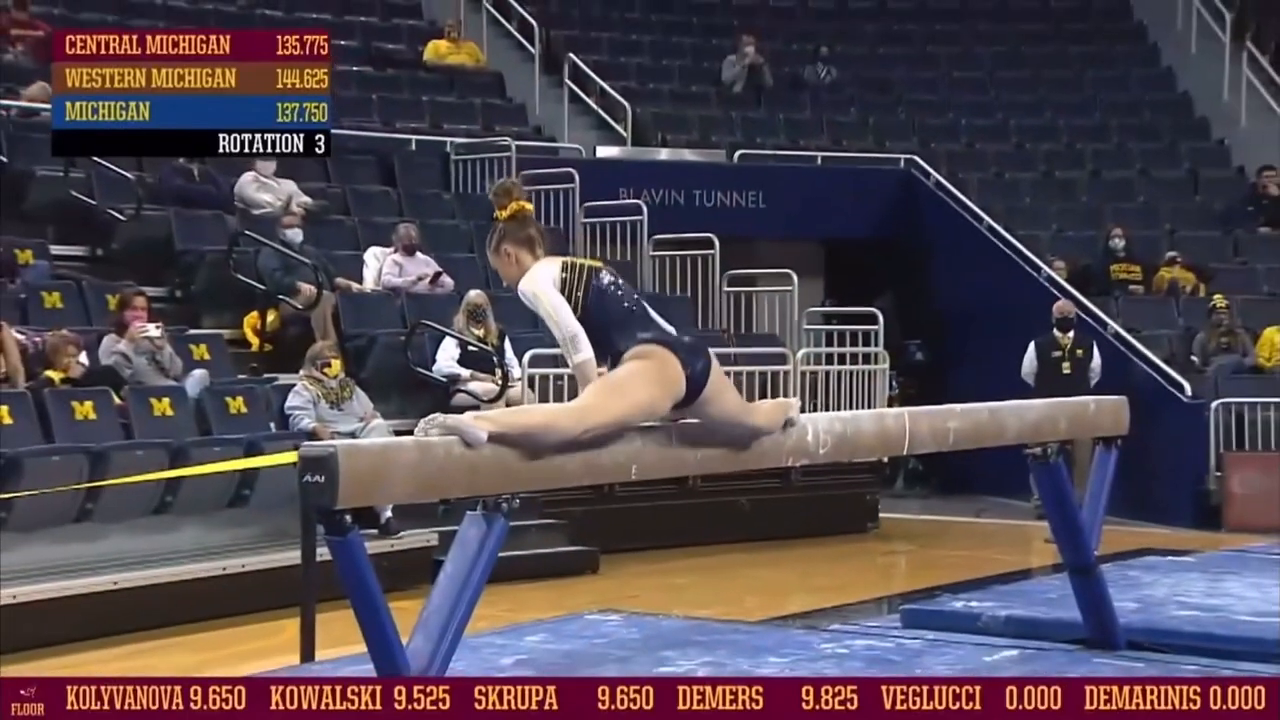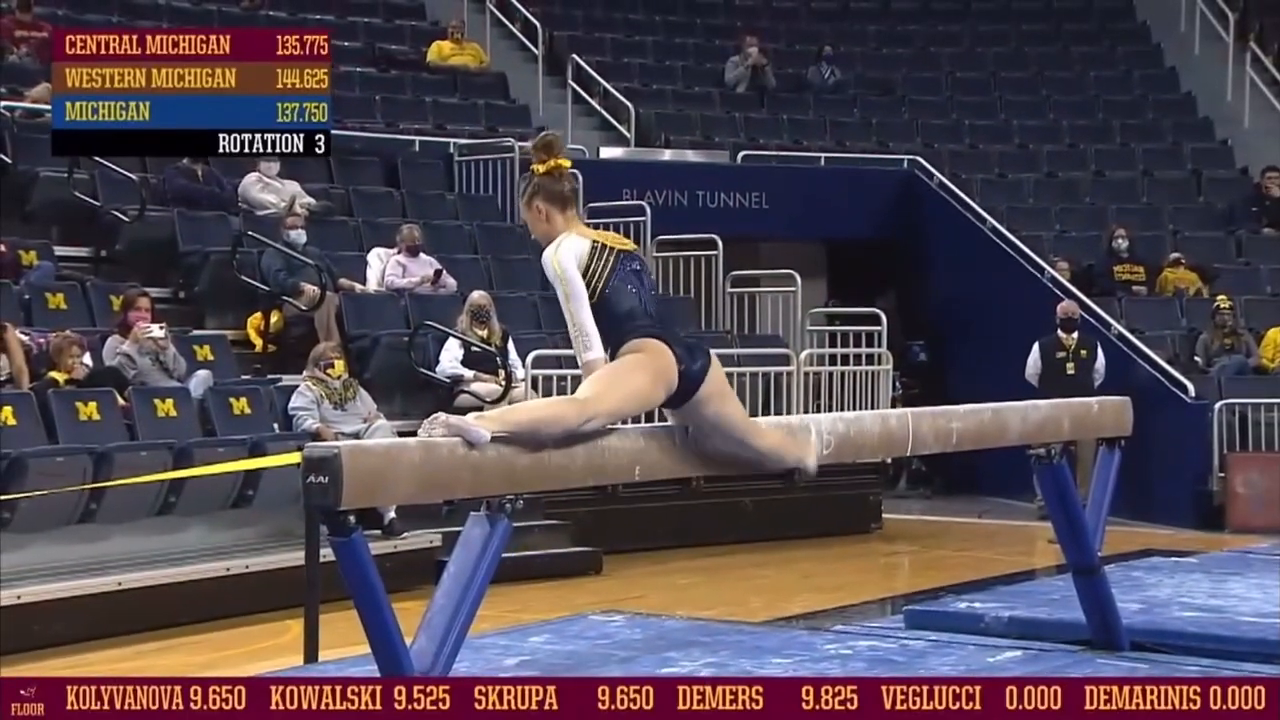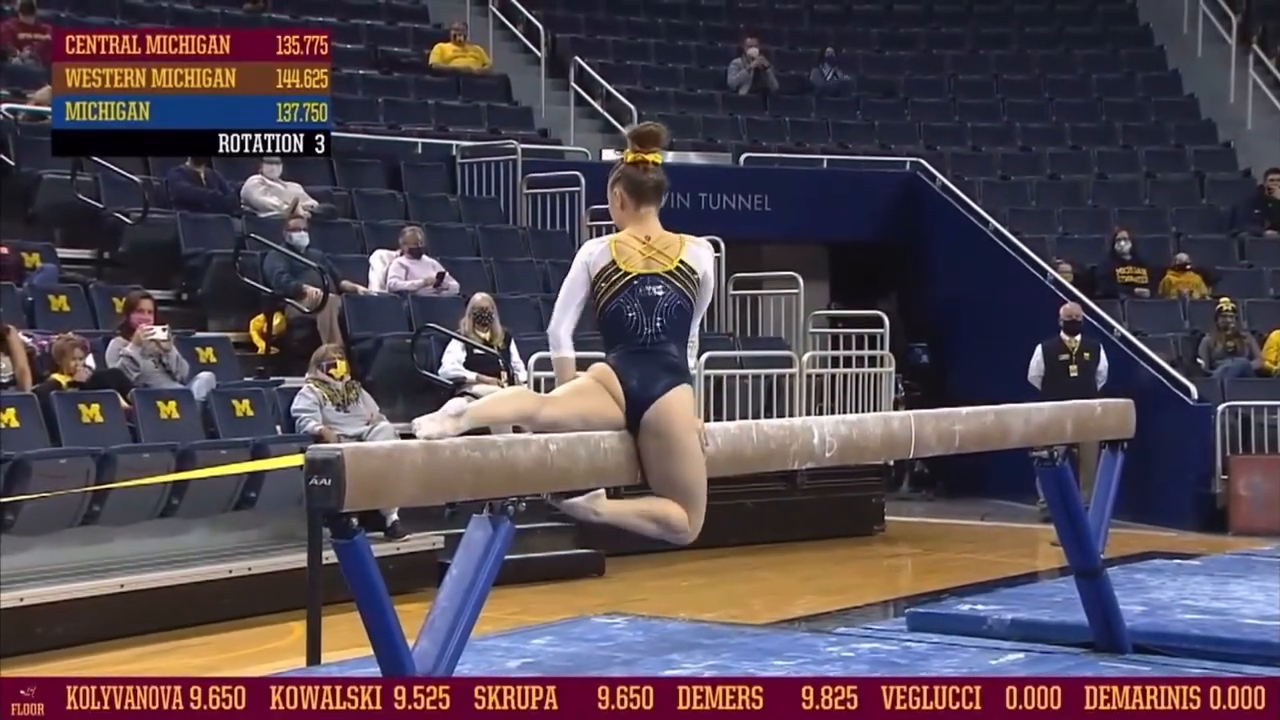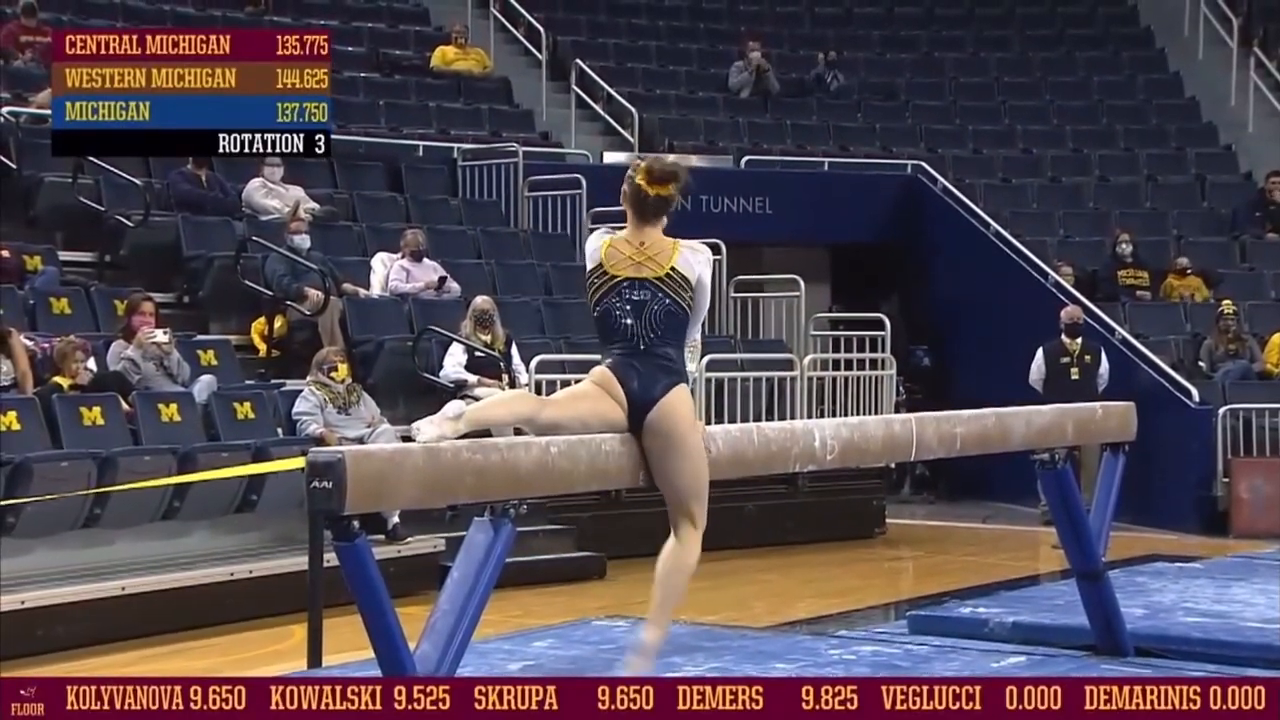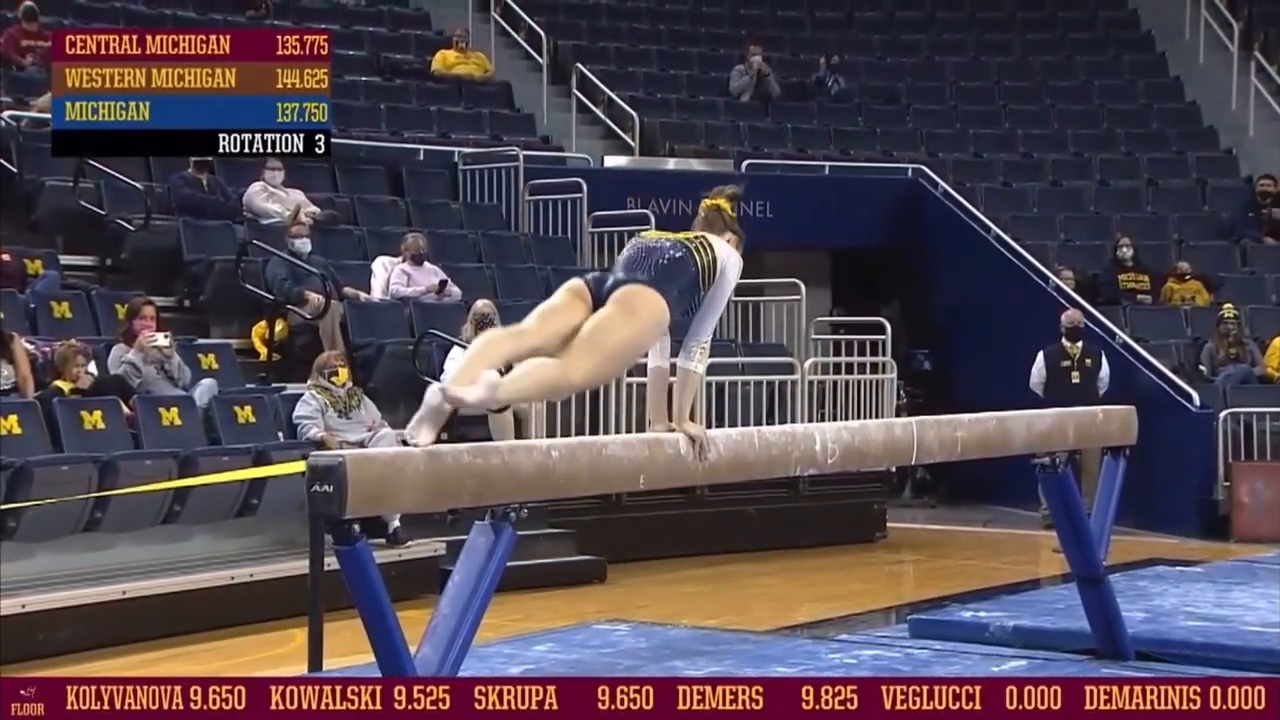
dt=0.7s
person 1, frame 1
left shoulder: (534, 279)
right shoulder: (587, 272)
left elbow: (575, 342)
left wrist: (594, 401)
right wrist: (678, 399)
left hip: (658, 368)
right hip: (692, 356)
left ankle: (475, 423)
person 1, frame 2
left shoulder: (560, 255)
right shoulder: (624, 240)
left elbow: (589, 342)
left wrist: (598, 407)
left hip: (653, 360)
right hip: (694, 360)
right knee: (746, 437)
left ankle: (481, 425)
person 1, frame 3
left shoulder: (596, 252)
right shoulder: (700, 253)
left elbow: (560, 333)
left wrist: (569, 399)
left hip: (615, 384)
right hip: (670, 391)
right knee: (685, 522)
left ankle: (463, 417)
right ankle: (596, 506)
person 1, frame 4
left shoulder: (597, 246)
right shoulder: (696, 258)
left hip: (614, 384)
right hip: (665, 394)
right knee: (689, 522)
left ankle: (461, 417)
right ankle: (653, 633)
person 1, frame 5
left shoulder: (649, 240)
right shoulder: (728, 257)
left elbow: (658, 348)
right elbow: (697, 344)
left wrist: (659, 419)
right wrist: (681, 419)
left hip: (590, 286)
right hip: (639, 302)
left knee: (516, 337)
right knee: (569, 371)
left ankle: (448, 392)
right ankle: (484, 393)
person 2, frame 1
left shoulder: (1088, 345)
right shoulder: (1038, 345)
left elbow: (1095, 373)
right elbow: (1027, 373)
left wrist: (1082, 389)
right wrist: (1044, 390)
left knee: (1081, 458)
right ankle: (1042, 500)
person 2, frame 2
left shoulder: (1092, 345)
right shoulder: (1042, 346)
left elbow: (1099, 373)
right elbow: (1031, 374)
left wrist: (1085, 390)
right wrist: (1049, 390)
left knee: (1085, 458)
right ankle: (1044, 501)
person 2, frame 3
left shoulder: (1095, 348)
right shoulder: (1046, 348)
left elbow: (1102, 376)
right elbow: (1034, 377)
left wrist: (1088, 393)
right wrist: (1051, 393)
left knee: (1088, 461)
left ankle: (1086, 504)
right ankle: (1047, 504)
person 2, frame 4
left shoulder: (1096, 350)
right shoulder: (1047, 351)
left elbow: (1103, 379)
right elbow: (1035, 380)
left wrist: (1089, 396)
right wrist: (1053, 396)
left knee: (1089, 464)
left ankle: (1088, 507)
right ankle: (1048, 508)
person 2, frame 5
left shoulder: (1096, 354)
right shoulder: (1047, 355)
left elbow: (1103, 382)
right elbow: (1036, 384)
left wrist: (1089, 400)
right wrist: (1054, 400)
left knee: (1090, 468)
left ankle: (1089, 511)
right ankle: (1049, 511)
person 3, frame 1
left shoulder: (350, 386)
right shoulder: (304, 390)
left elbow: (370, 410)
right elbow: (298, 418)
left wrist: (372, 416)
right wrist: (316, 428)
left hip: (362, 433)
right hip: (334, 438)
person 3, frame 2
left shoulder: (353, 386)
right shoulder: (308, 390)
left elbow: (374, 411)
right elbow: (302, 419)
left wrist: (375, 417)
right wrist: (320, 429)
left hip: (365, 433)
right hip: (336, 439)
left knee: (383, 428)
person 3, frame 3
left shoulder: (356, 389)
right shoulder: (310, 392)
left elbow: (377, 414)
right elbow: (304, 421)
left wrist: (378, 419)
right wrist: (322, 431)
left hip: (369, 436)
right hip: (340, 441)
left knee: (386, 430)
person 3, frame 4
left shoulder: (357, 392)
right shoulder: (312, 395)
left elbow: (378, 417)
right elbow: (306, 424)
left wrist: (379, 423)
right wrist: (323, 434)
left hip: (370, 439)
right hip: (340, 444)
left knee: (386, 432)
person 3, frame 5
left shoulder: (358, 395)
right shoulder: (312, 399)
left elbow: (379, 420)
right elbow: (306, 428)
left wrist: (380, 426)
right wrist: (324, 437)
left hip: (371, 443)
right hip: (341, 448)
left knee: (388, 436)
